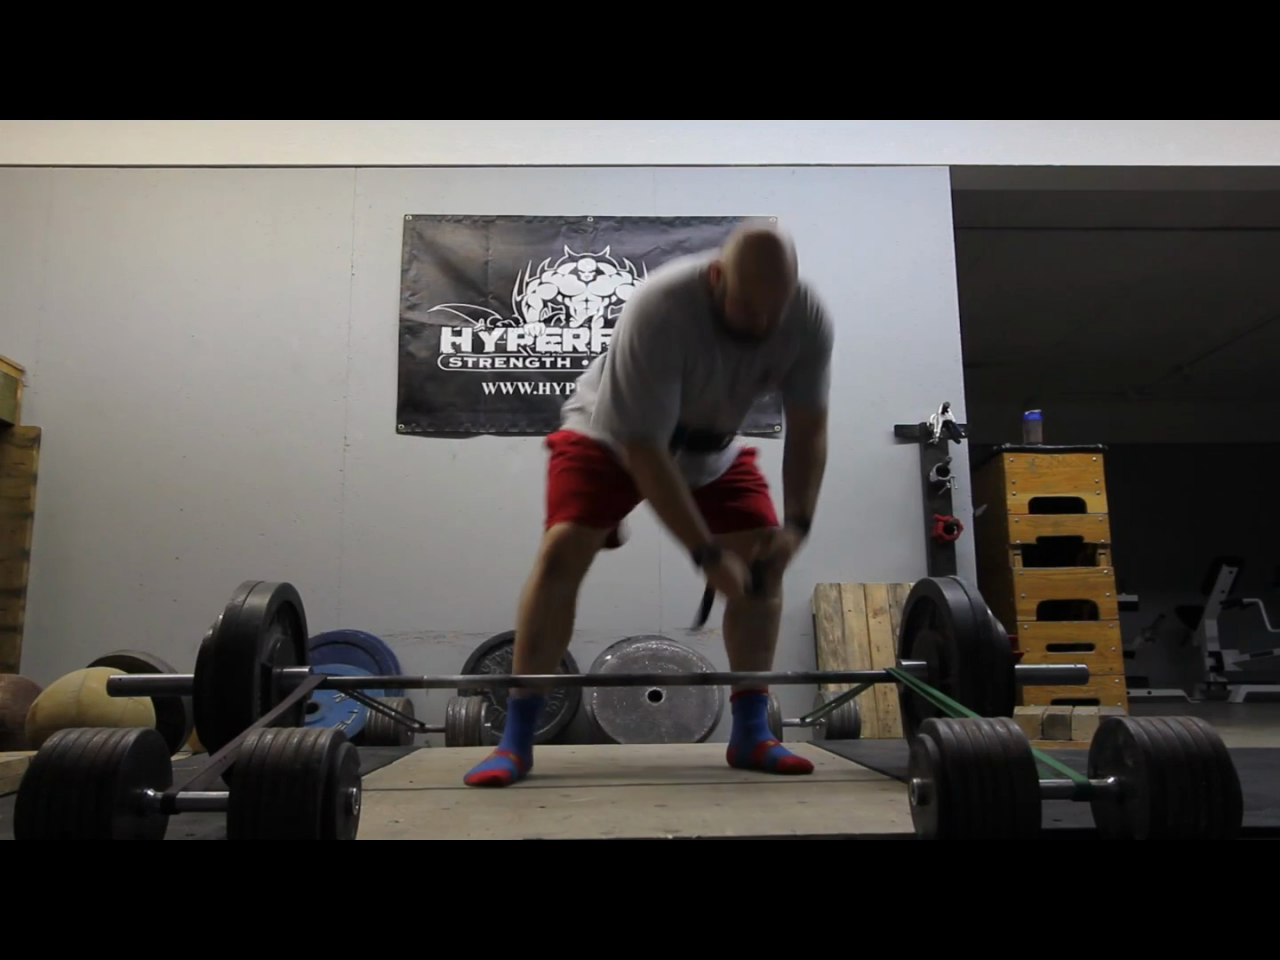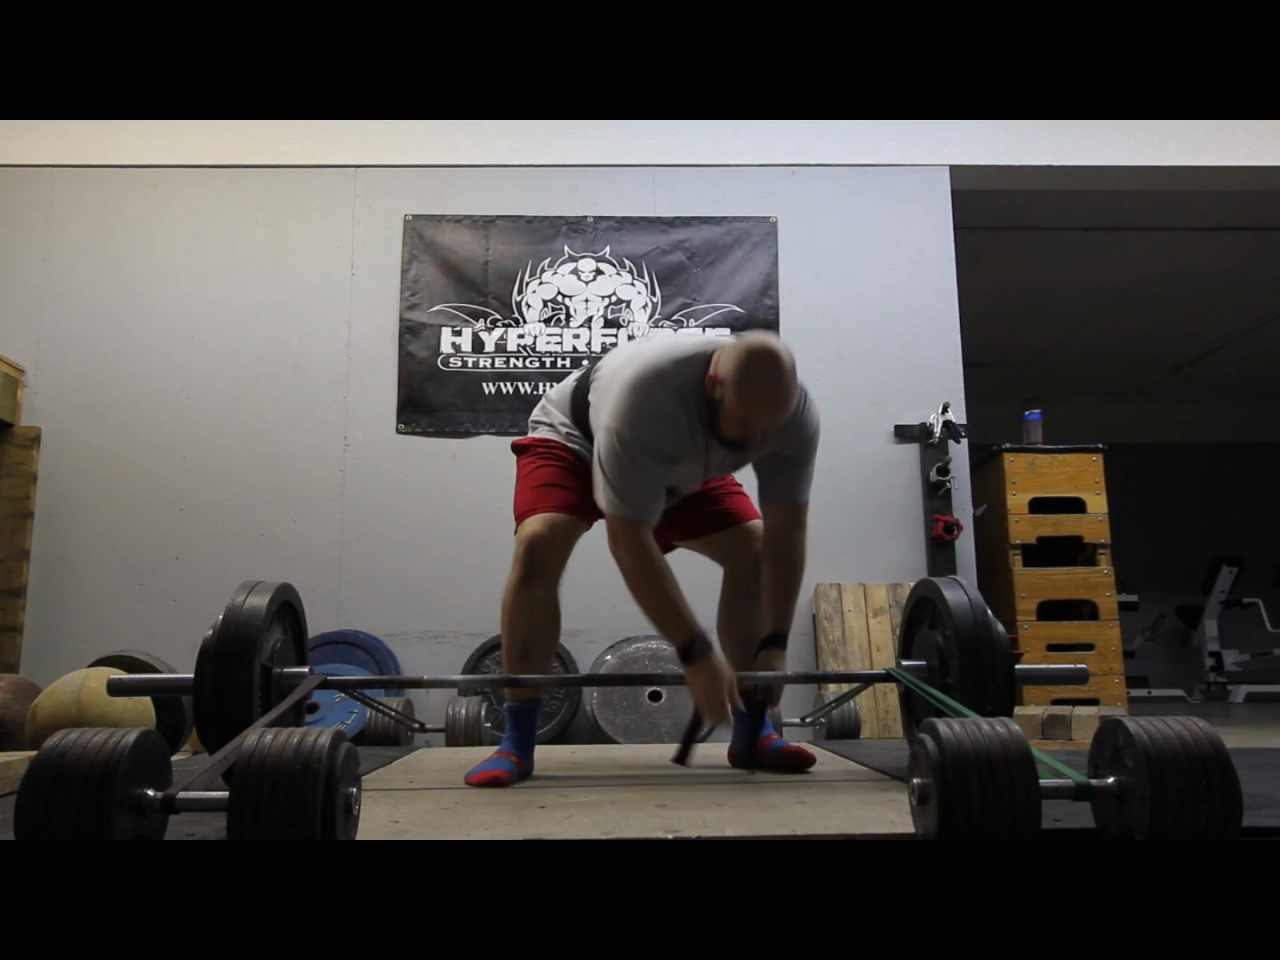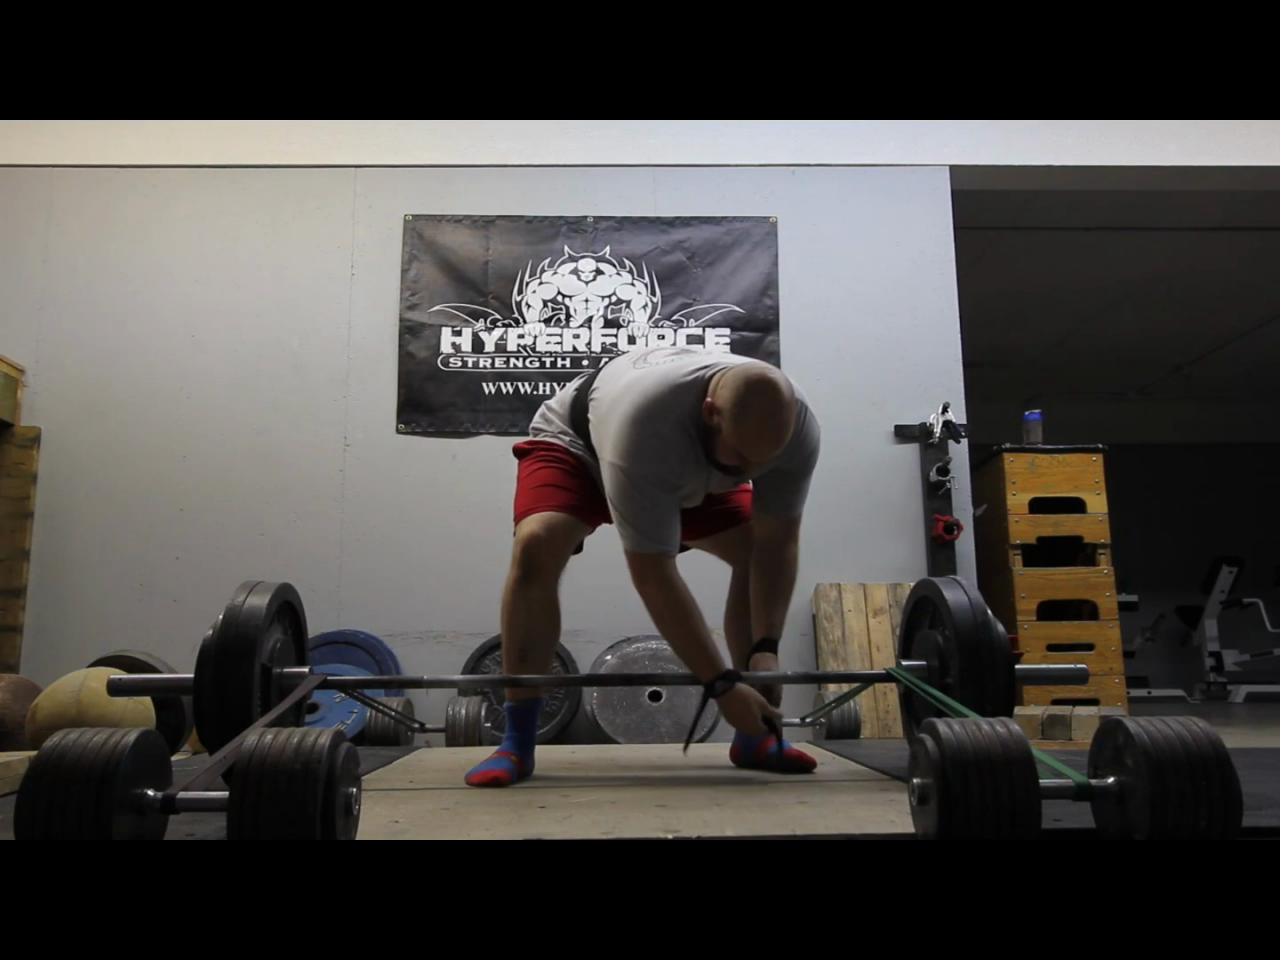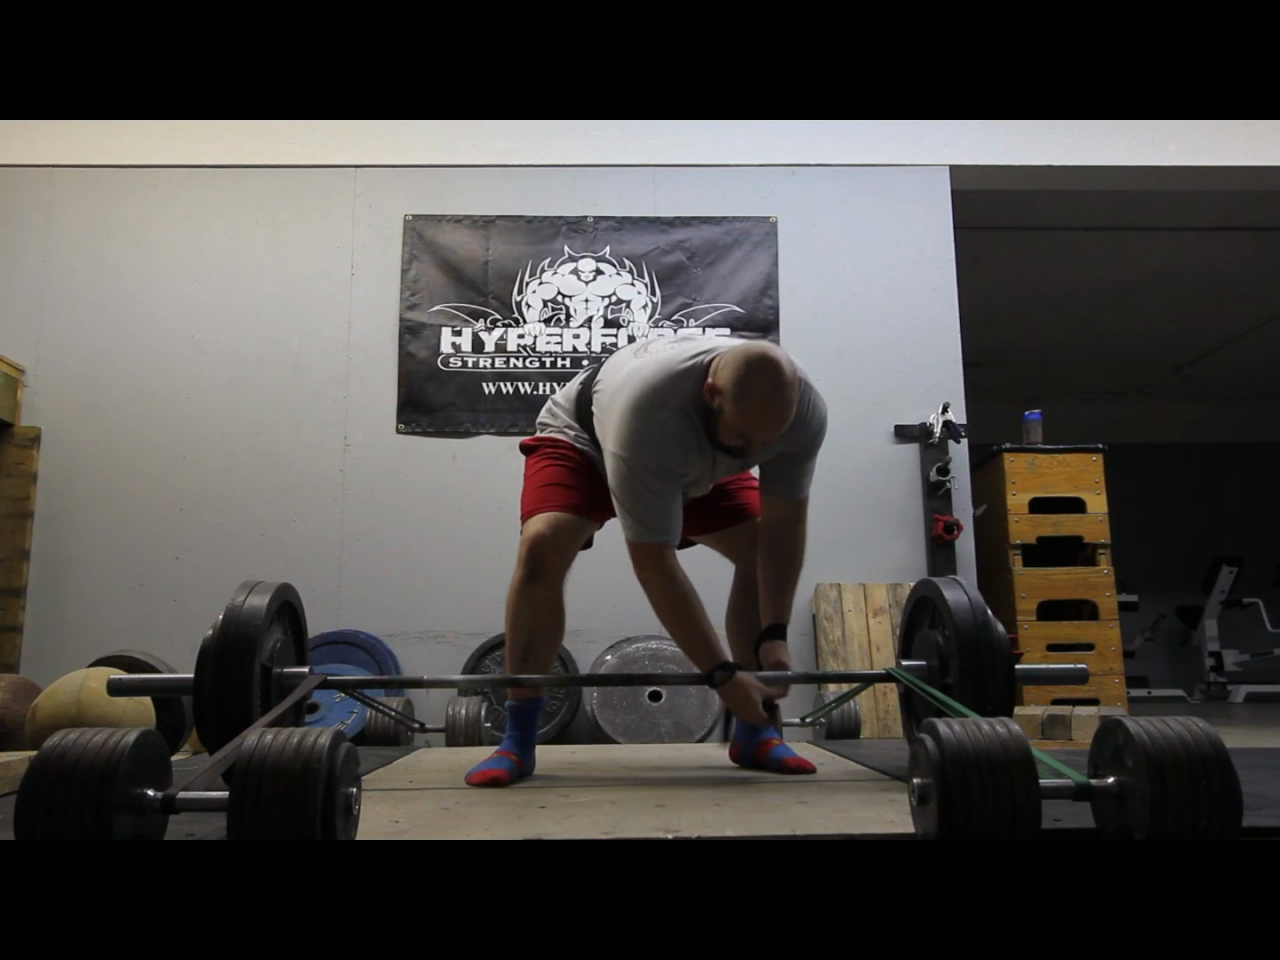
dt=0.2s
person 1, frame 1
left shoulder: (809, 318)
right shoulder: (660, 310)
left elbow: (809, 429)
right elbow: (641, 447)
left wrist: (796, 524)
right wrist: (709, 553)
left hip: (710, 451)
right hip: (611, 432)
left knee: (764, 563)
right knee: (563, 550)
left ankle: (751, 732)
right ankle: (516, 737)
person 1, frame 2
left shoulder: (794, 414)
right shoulder: (646, 396)
left elbow: (786, 533)
right elbow: (630, 538)
left wrist: (775, 644)
right wrist: (696, 654)
right hip: (574, 438)
left knee: (753, 550)
right knee: (538, 546)
left ankle: (751, 734)
right ankle: (517, 742)
person 1, frame 3
left shoulder: (796, 428)
right shoulder: (646, 425)
left elbow: (777, 542)
right elbow: (653, 572)
left wrist: (765, 649)
right wrist: (722, 686)
right hip: (576, 443)
left knee: (755, 549)
right knee: (537, 546)
left ankle: (753, 736)
right ankle: (517, 741)
person 1, frame 4
left shoulder: (803, 410)
right shoulder: (648, 412)
left elbow: (784, 527)
right elbow: (654, 562)
left wrist: (774, 635)
right wrist: (723, 675)
right hip: (581, 438)
left knee: (761, 548)
right knee: (542, 546)
left ankle: (754, 733)
right ankle: (518, 741)
